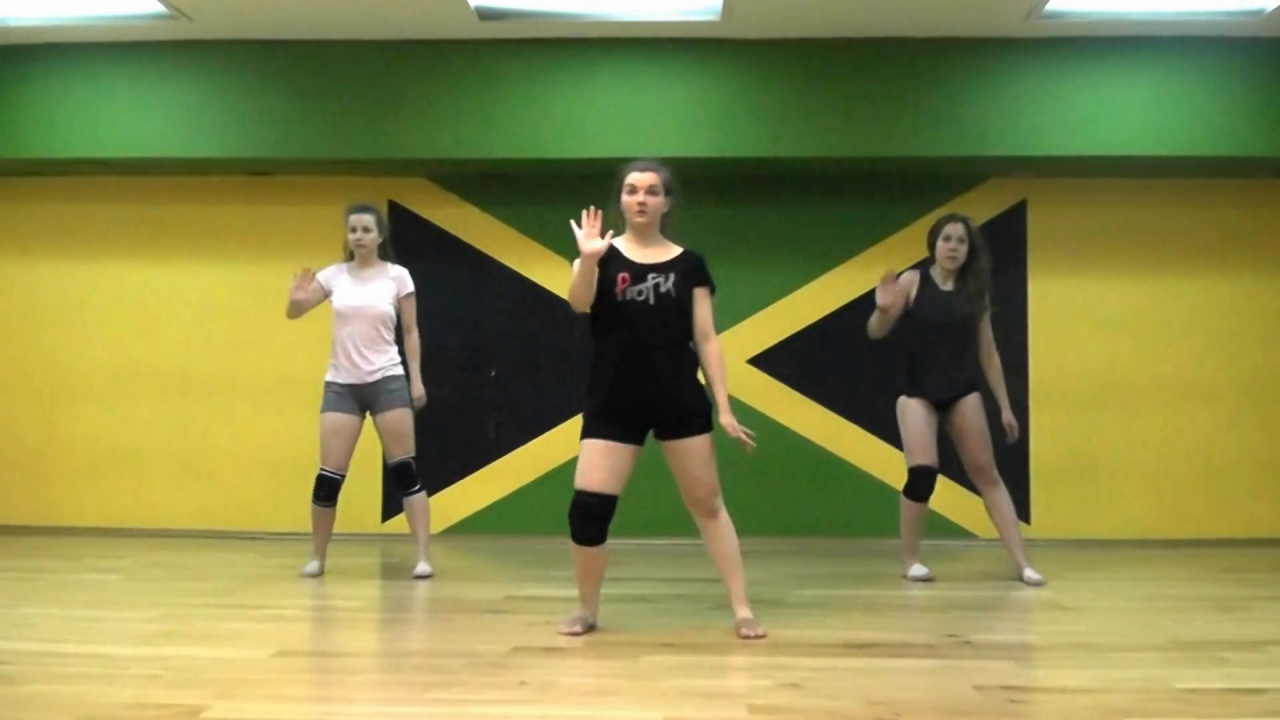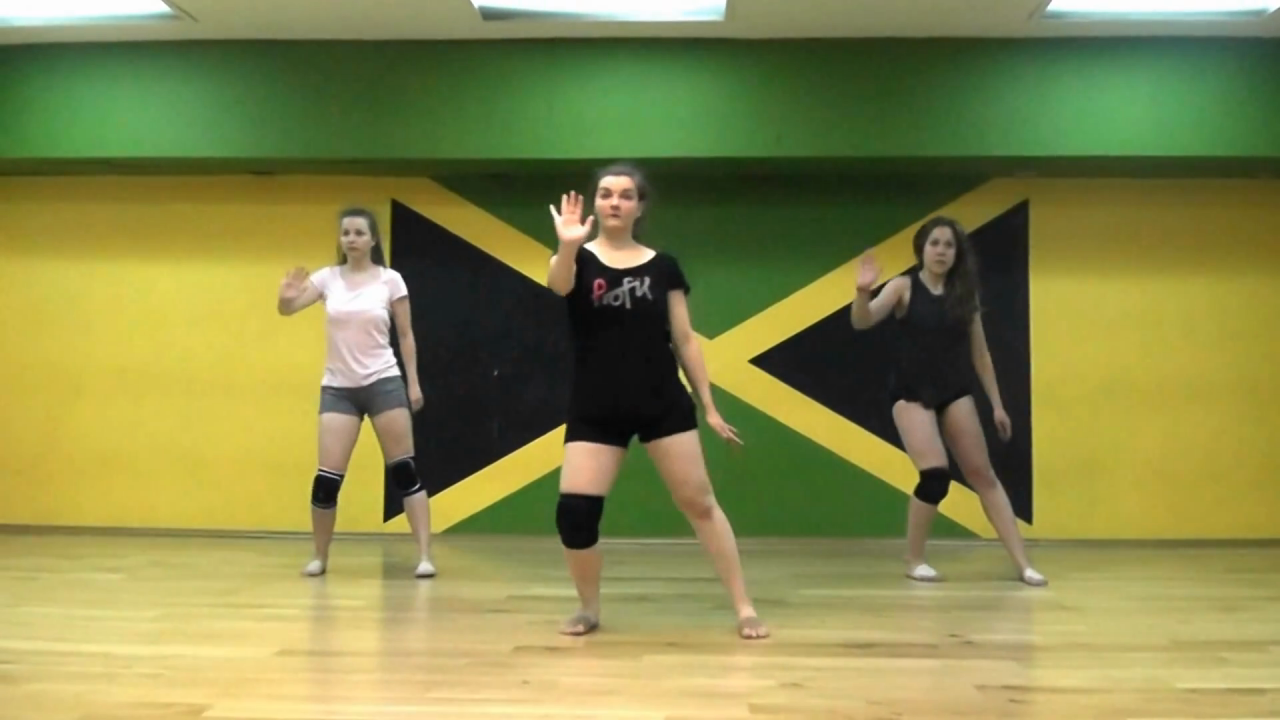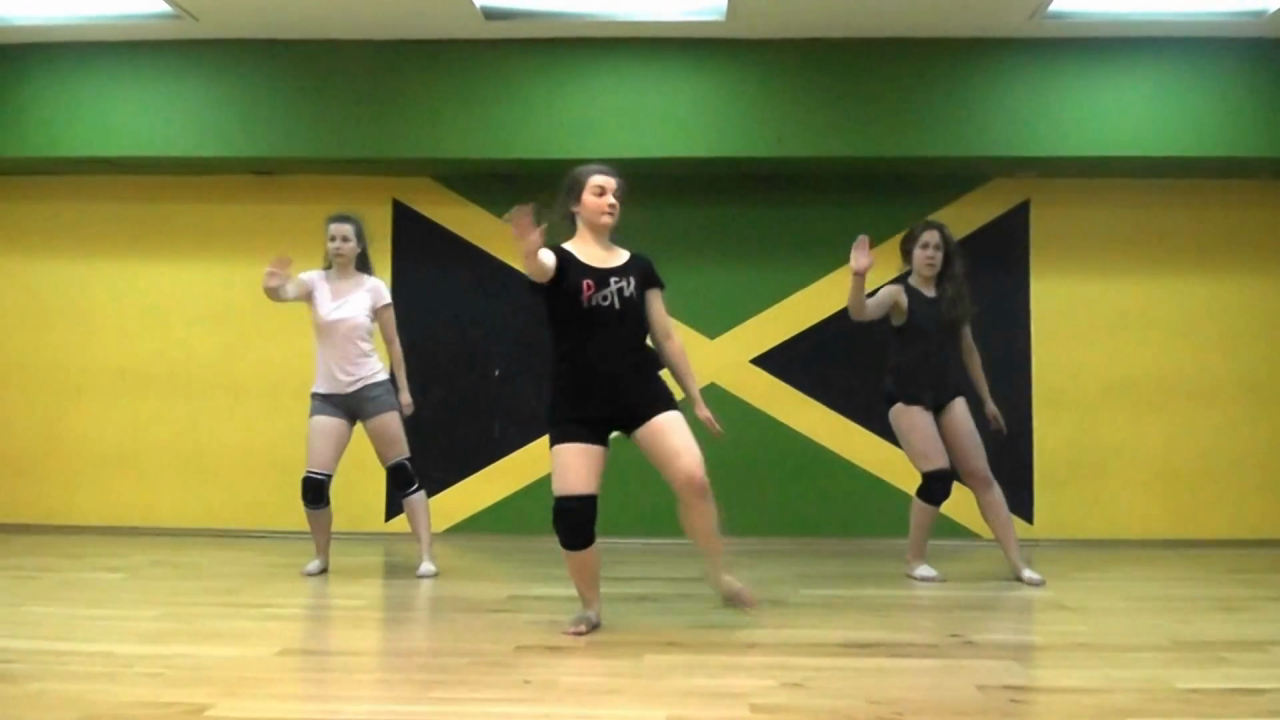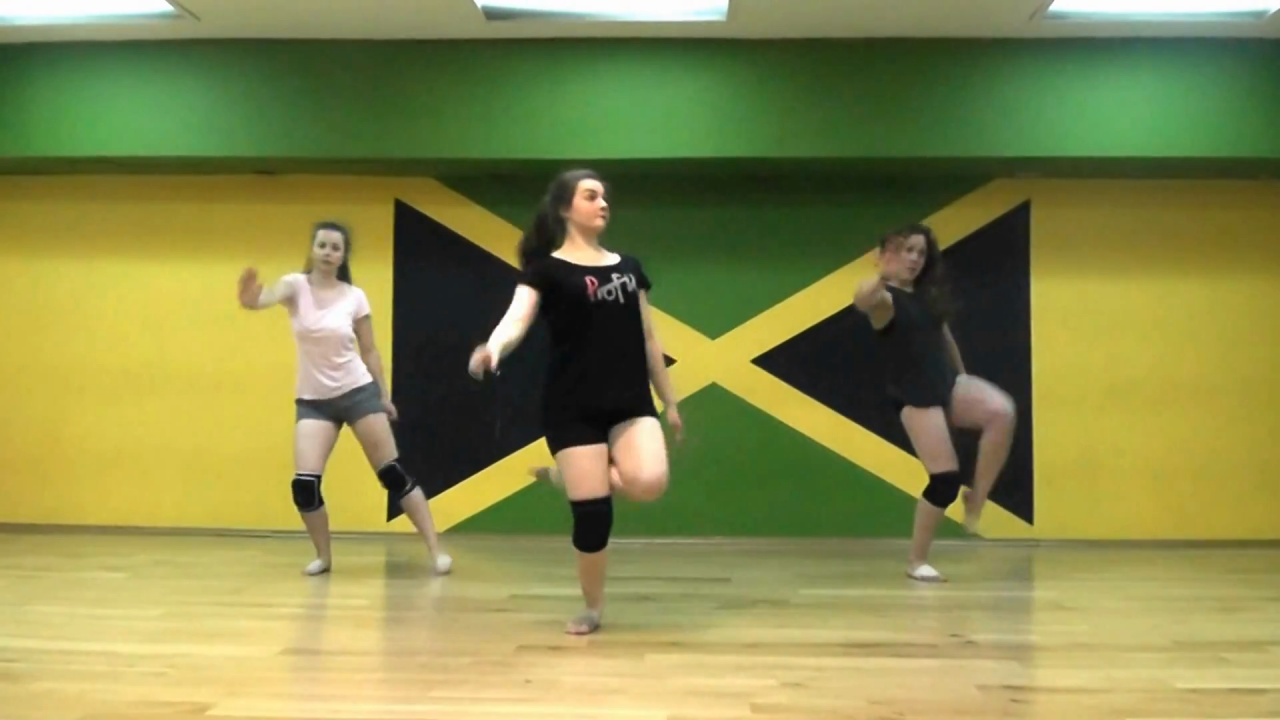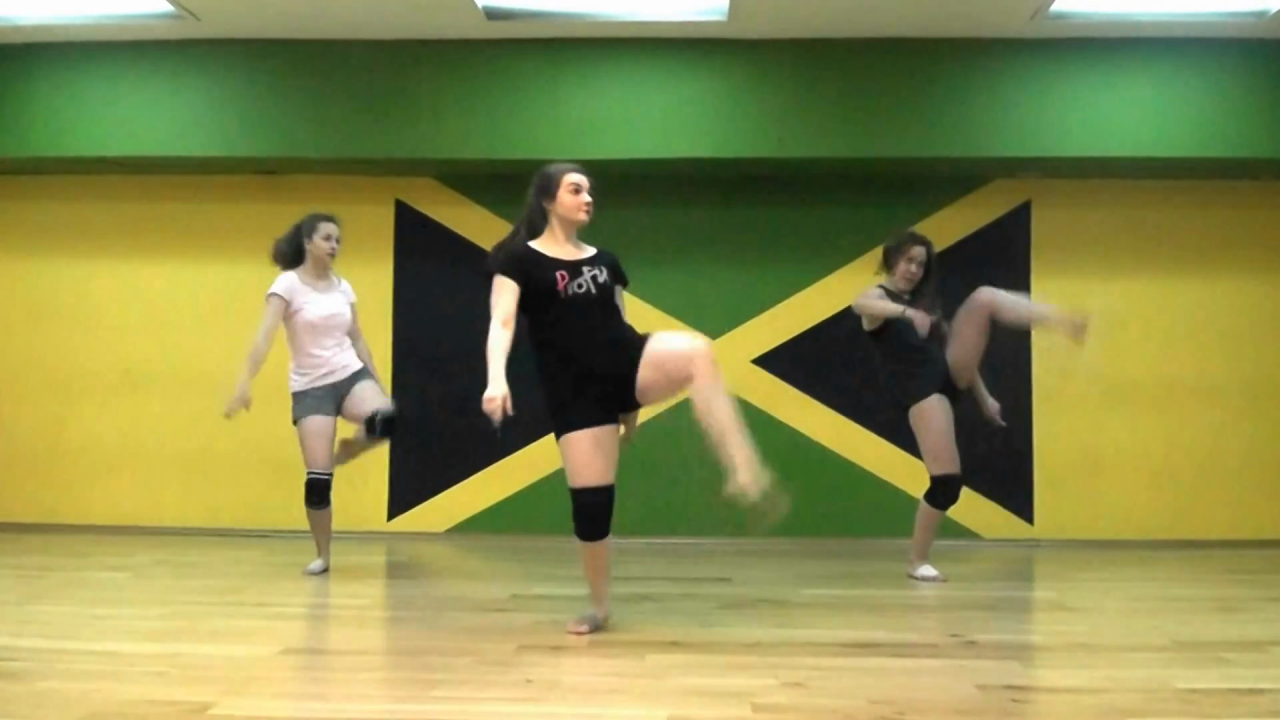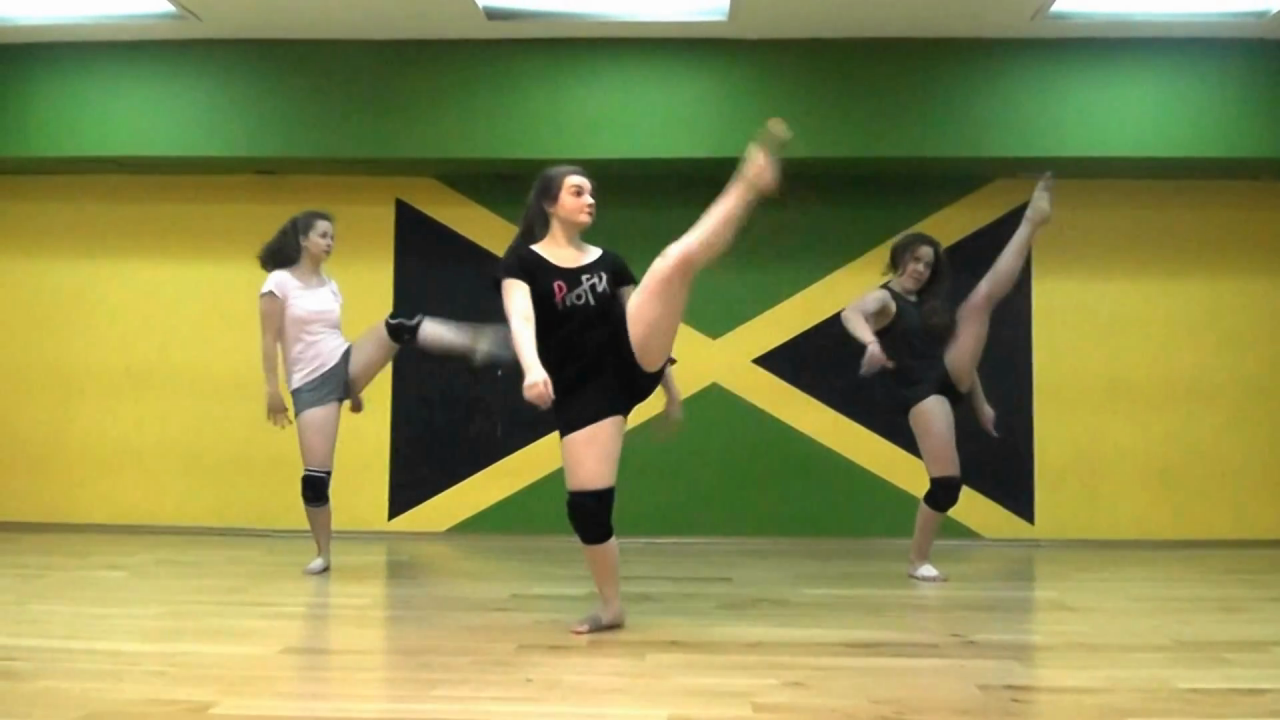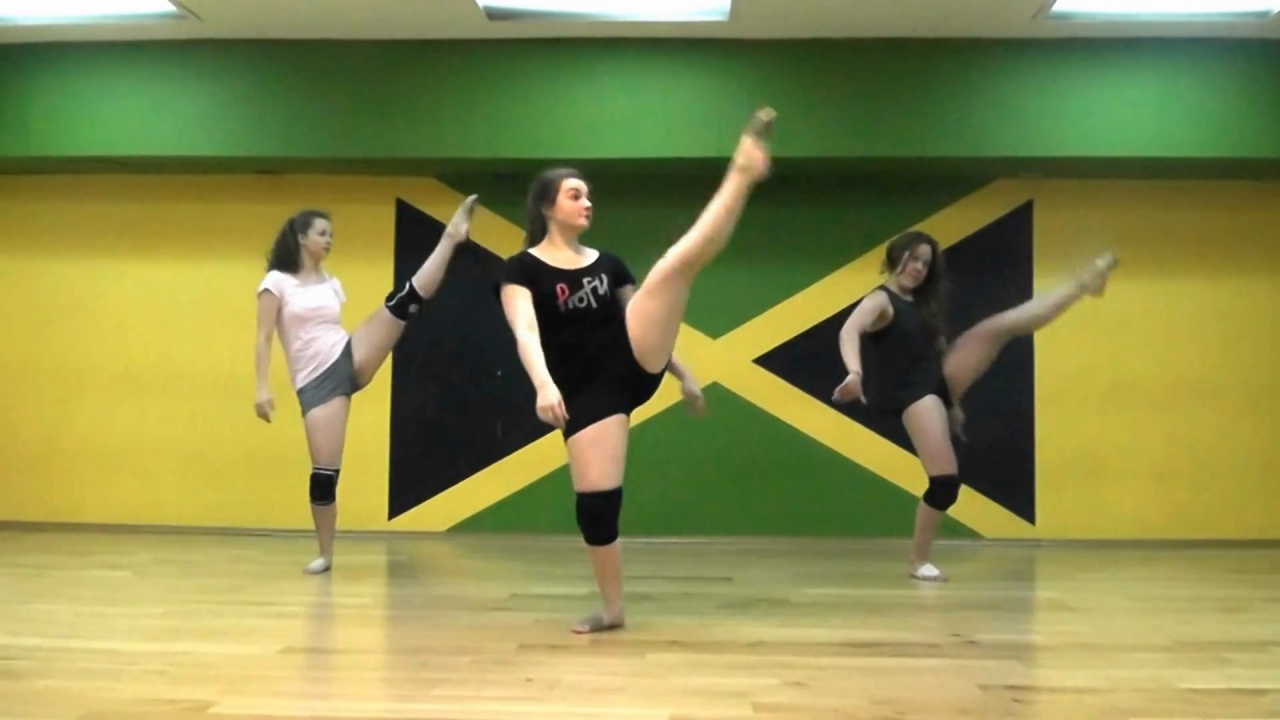
dt=0.2s
person 1, frame 1
left shoulder: (689, 263)
right shoulder: (603, 256)
left elbow: (705, 338)
right elbow: (580, 302)
left wrist: (724, 407)
right wrist: (589, 256)
left hip: (680, 401)
right hip: (611, 404)
left knee: (706, 502)
right knee: (587, 507)
left ankle: (742, 608)
right ankle: (588, 608)
person 1, frame 2
left shoulder: (663, 266)
right shoulder: (578, 260)
left elbow: (684, 340)
right elbow: (560, 282)
left wrist: (709, 408)
right wrist: (568, 243)
left hip: (663, 401)
right hip: (594, 408)
left knee: (698, 503)
right knee: (574, 511)
left ankle: (744, 608)
right ankle: (589, 607)
person 1, frame 3
left shoulder: (638, 264)
right shoulder: (559, 259)
left elbow: (665, 334)
right elbow: (539, 270)
left wrist: (697, 400)
right wrist: (529, 250)
left hip: (643, 393)
right hip: (578, 404)
left knee: (694, 478)
right knee: (571, 511)
left ankle: (718, 573)
right ankle: (589, 607)
person 1, frame 4
left shoulder: (628, 266)
right shoulder: (545, 268)
left elbow: (648, 338)
right elbow: (516, 320)
left wrist: (668, 399)
right wrist: (493, 350)
left hip: (629, 389)
right hip: (573, 404)
left knee: (651, 481)
right knee: (591, 512)
left ankle: (570, 475)
right ankle: (591, 609)
person 1, frame 5
left shoulder: (604, 259)
right shoulder: (517, 260)
right elbow: (502, 322)
right wrist: (497, 380)
left hip: (623, 367)
right hip: (574, 390)
left knee: (698, 354)
right knee: (591, 501)
left ankle: (744, 473)
right ankle: (597, 609)
person 1, frame 6
left shoulder: (607, 258)
right shoulder: (521, 266)
left elbow: (655, 312)
right elbow: (521, 323)
left wrist: (674, 384)
right wrist: (532, 369)
left hip: (632, 360)
right hip: (584, 390)
left knee: (676, 260)
right knee: (588, 503)
right ankle: (611, 608)
person 1, frame 7
left shoulder: (607, 262)
right shoulder: (524, 270)
left elbow: (657, 320)
right elbow: (526, 334)
left wrist: (685, 376)
right wrist: (546, 387)
left hip: (631, 360)
right hip: (591, 384)
left knee: (677, 264)
right knee: (597, 501)
right ankle: (612, 608)
person 2, frame 1
left shoulder: (975, 291)
right shoulder: (912, 281)
left elbow: (988, 353)
right elbow: (875, 332)
left wrist: (1005, 407)
right wrist: (883, 309)
left hip: (963, 391)
right hip: (916, 391)
left knee: (986, 473)
right knee: (923, 471)
left ankle: (1022, 562)
right ankle: (910, 559)
person 2, frame 2
left shoulder: (965, 293)
right shoulder: (903, 287)
left elbow: (979, 351)
right elbow: (861, 321)
left wrist: (997, 404)
right wrist: (863, 290)
left hip: (956, 395)
right hip: (911, 396)
left knee: (984, 475)
right knee: (936, 474)
left ankle: (1022, 563)
right ankle: (914, 559)
person 2, frame 3
left shoulder: (951, 293)
right shoulder: (897, 294)
left elbow: (966, 347)
right elbow: (859, 313)
left wrist: (987, 399)
right wrist: (858, 278)
left hip: (947, 395)
right hip: (908, 399)
left knee: (981, 474)
right knee: (938, 476)
left ankle: (1017, 562)
right ankle: (916, 560)
person 2, frame 4
left shoulder: (930, 293)
right shoulder: (881, 297)
right elbow: (868, 297)
left wrist: (964, 384)
right wrist: (886, 276)
left hip: (949, 384)
right hip: (915, 396)
left knee: (1003, 414)
right knee: (945, 476)
left ankle: (975, 501)
right ankle: (916, 560)
person 2, frame 5
left shoulder: (925, 300)
right shoulder: (877, 299)
right elbow: (860, 303)
left wrist: (984, 394)
right wrist: (906, 309)
left hip: (946, 372)
right hip: (922, 389)
left knee: (983, 297)
right knee: (947, 479)
left ankle: (1062, 321)
right ankle: (917, 560)
person 2, frame 6
left shoulder: (932, 303)
right shoulder: (884, 300)
right elbow: (852, 315)
left wrist: (980, 403)
right wrist: (872, 344)
left hip: (949, 376)
right hip: (924, 392)
left knee: (983, 297)
right knee: (946, 481)
right ankle: (918, 558)
person 2, frame 7
left shoulder: (924, 304)
right shoulder: (880, 302)
right elbow: (849, 333)
left wrist: (954, 405)
right wrist: (854, 373)
left hip: (939, 376)
right hip: (913, 393)
left knee: (1005, 325)
right knee: (945, 480)
left ankle: (1083, 283)
right ankle: (919, 560)
person 3, frame 1
left shoulder: (397, 276)
right shoulder: (334, 275)
left elbow: (410, 332)
right elbow: (294, 313)
left wrist: (417, 379)
right wrist: (296, 298)
left hip: (387, 381)
right hip: (341, 384)
left knee: (405, 471)
right knee: (329, 477)
left ankle: (423, 556)
right ankle: (318, 556)
person 3, frame 2
left shoulder: (389, 280)
right shoulder: (327, 278)
left elbow: (405, 335)
right elbow: (287, 309)
left wrist: (413, 382)
right wrist: (285, 297)
left hip: (384, 382)
right hip: (337, 388)
left knee: (405, 471)
right knee: (326, 479)
left ankle: (425, 555)
right ankle: (320, 556)
person 3, frame 3
left shoulder: (374, 287)
right shoulder: (313, 282)
left elbow: (391, 342)
right elbow: (282, 293)
left wrist: (403, 389)
right wrist: (272, 287)
left hip: (373, 387)
right hip: (328, 396)
left knee: (402, 472)
right knee: (314, 481)
left ankle: (427, 555)
right ankle: (322, 555)
person 3, frame 4
left shoulder: (354, 297)
right shoulder: (295, 285)
left elbow: (369, 351)
right elbow: (265, 298)
left wrist: (384, 398)
right wrist: (251, 294)
left hip: (358, 391)
right hip: (313, 401)
left knee: (393, 474)
right knee: (303, 482)
left ankle: (436, 549)
right ankle: (323, 555)
person 3, frame 5
left shoulder: (343, 287)
right shoulder: (288, 284)
right elbow: (266, 335)
left wrist: (377, 381)
right wrist: (244, 385)
left hip: (349, 375)
right hip: (311, 389)
left knee: (384, 419)
right knee: (318, 478)
left ankle: (343, 452)
right ankle: (323, 555)
person 3, frame 6
left shoulder: (329, 286)
right shoulder: (278, 282)
right elbow: (269, 341)
right wrist: (274, 391)
left hip: (345, 366)
right hip: (309, 384)
left knee: (401, 328)
right knee: (316, 474)
left ankle: (476, 342)
right ankle: (323, 554)
person 3, frame 7
left shoulder: (332, 284)
right shoulder: (277, 282)
right elbow: (263, 338)
right wrist: (262, 387)
left hip: (351, 359)
right hip: (316, 380)
left knee: (403, 301)
right knee: (324, 472)
right ankle: (325, 553)
